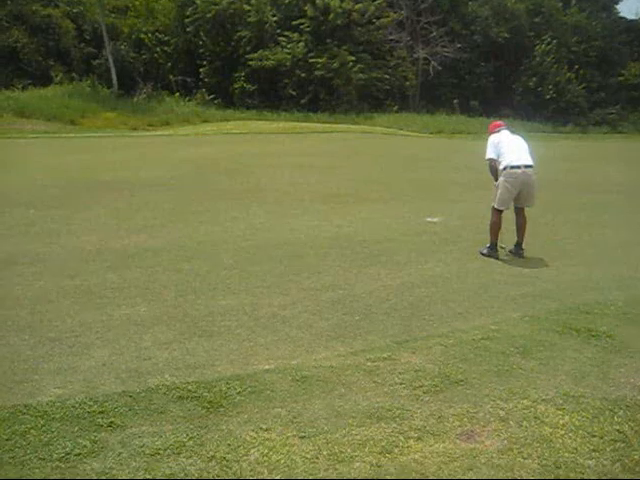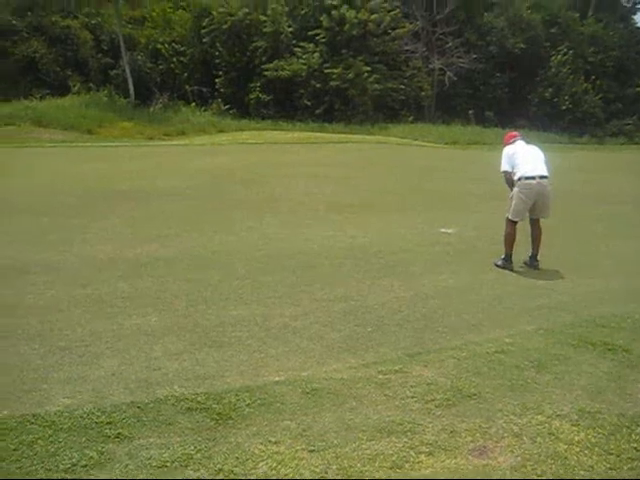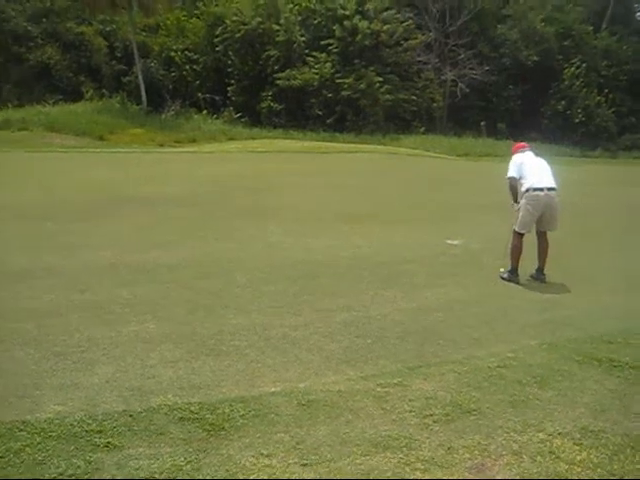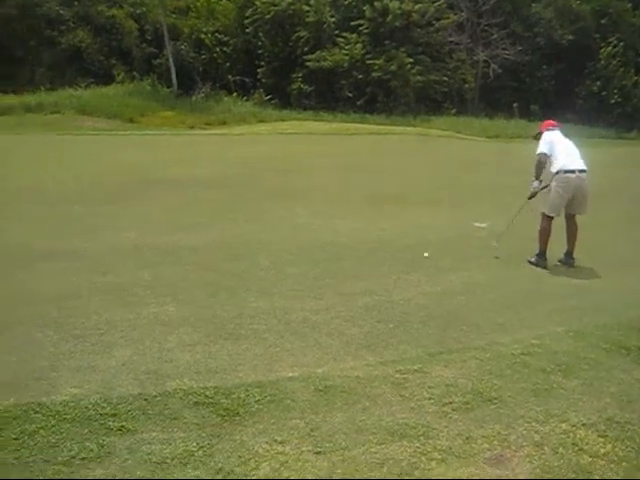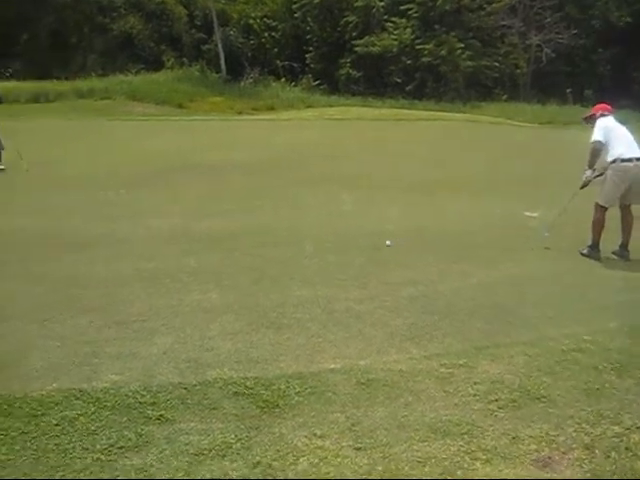
dt=0.3s
person 1, frame 1
left shoulder: (494, 137)
right shoulder: (518, 138)
left elbow: (492, 163)
left wrist: (497, 180)
left hip: (511, 173)
right hip: (529, 172)
left knee: (497, 210)
right knee: (520, 210)
left ankle: (492, 248)
right ankle: (519, 247)
person 1, frame 2
left shoulder: (508, 149)
right shoulder: (535, 148)
left elbow: (507, 175)
left wrist: (513, 191)
left hip: (525, 184)
right hip: (543, 183)
left knee: (511, 221)
right knee: (535, 221)
left ankle: (507, 260)
right ankle: (534, 259)
person 1, frame 3
left shoulder: (517, 157)
right shoulder: (541, 160)
left elbow: (512, 182)
left wrist: (516, 203)
left hip: (533, 195)
right hip: (551, 194)
left knee: (518, 234)
right knee: (542, 233)
left ankle: (513, 273)
right ankle: (540, 272)
person 1, frame 4
left shoulder: (548, 135)
right shoulder: (566, 140)
left elbow: (541, 159)
left wrist: (536, 181)
right wrist: (547, 184)
left hip: (564, 177)
right hip: (581, 177)
left knee: (547, 216)
right knee: (571, 216)
left ankle: (541, 257)
right ankle: (569, 256)
person 1, frame 5
left shoulder: (602, 122)
right shoulder: (619, 126)
left elbow: (597, 147)
left wrist: (589, 170)
right wrist: (598, 172)
left hip: (622, 167)
left knee: (600, 207)
right knee: (626, 207)
left ankle: (594, 249)
right ankle: (624, 248)
